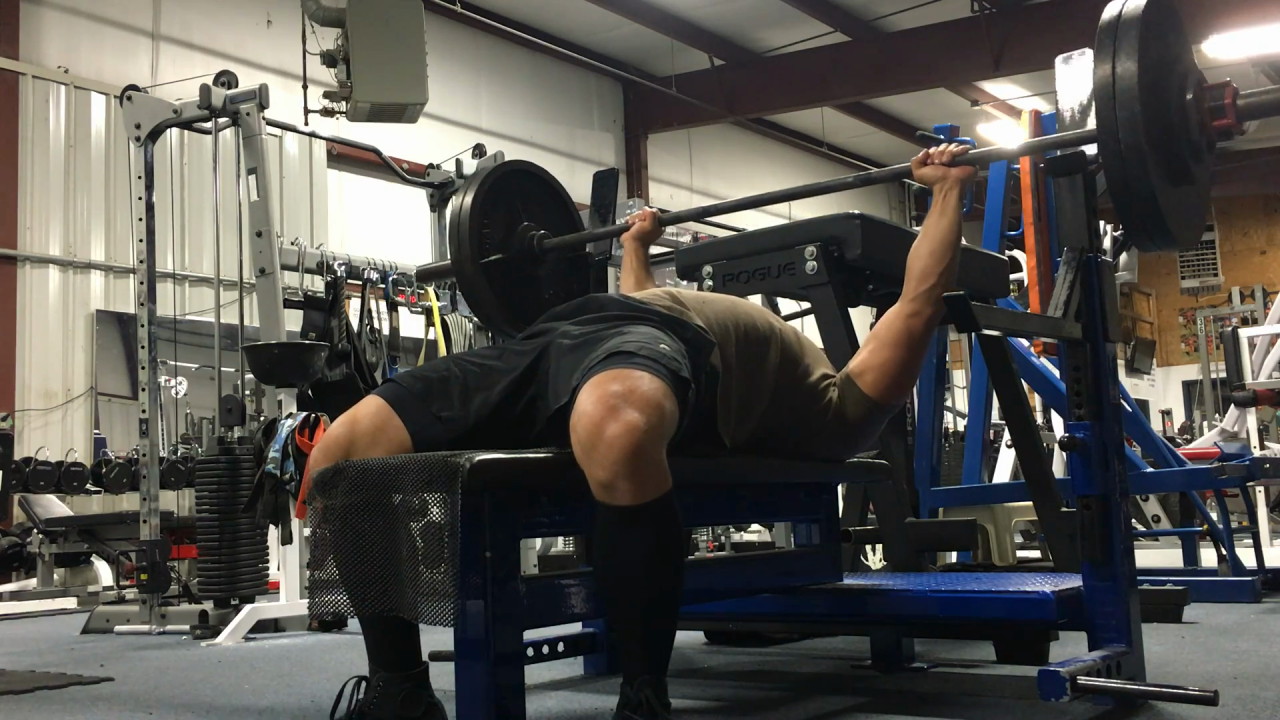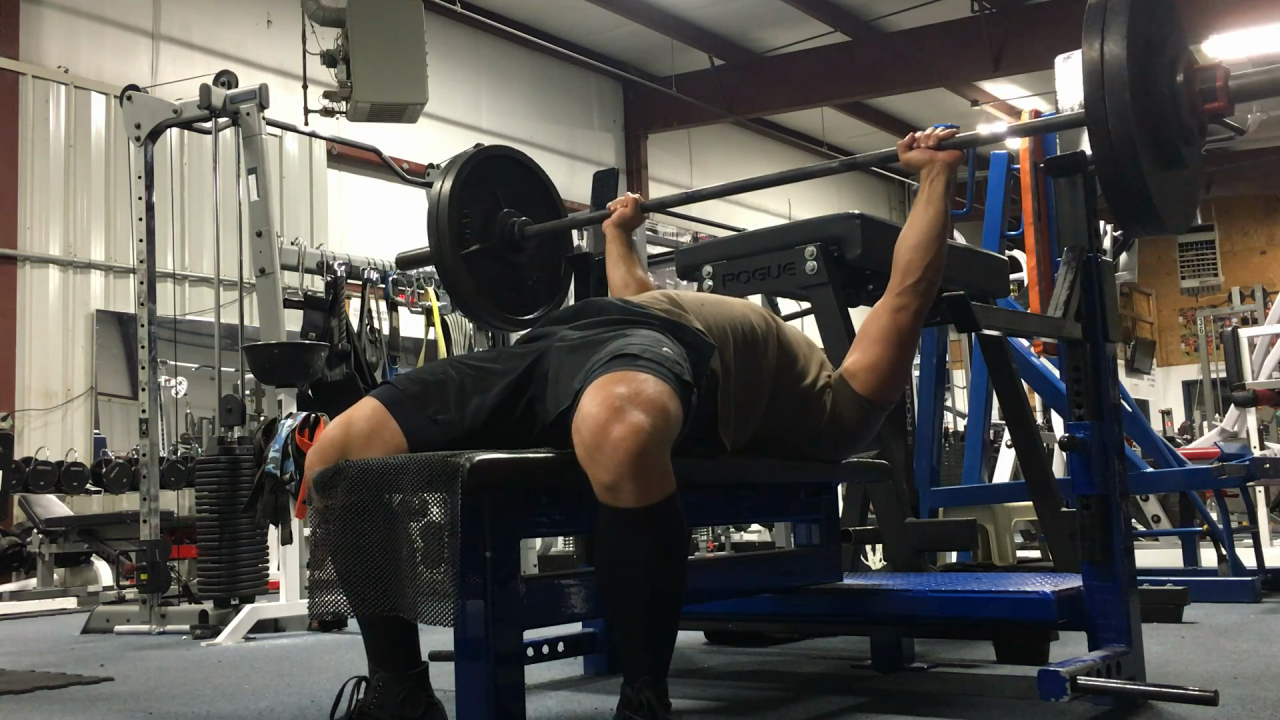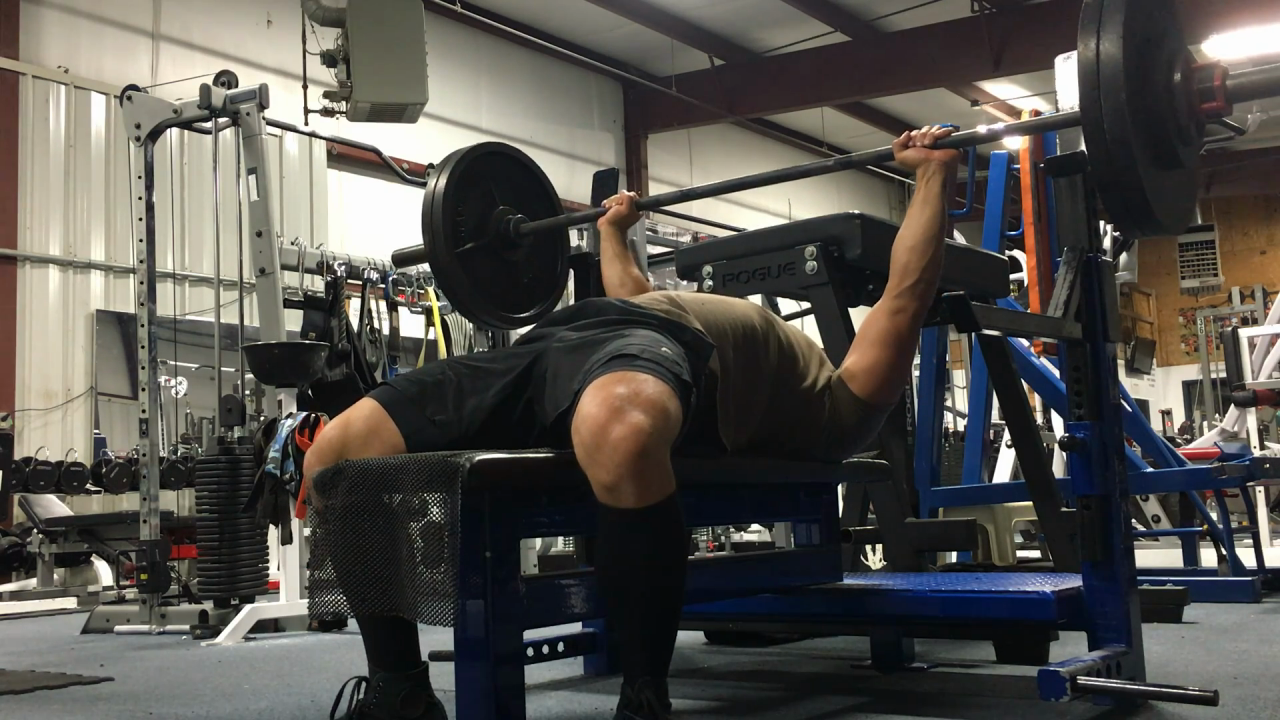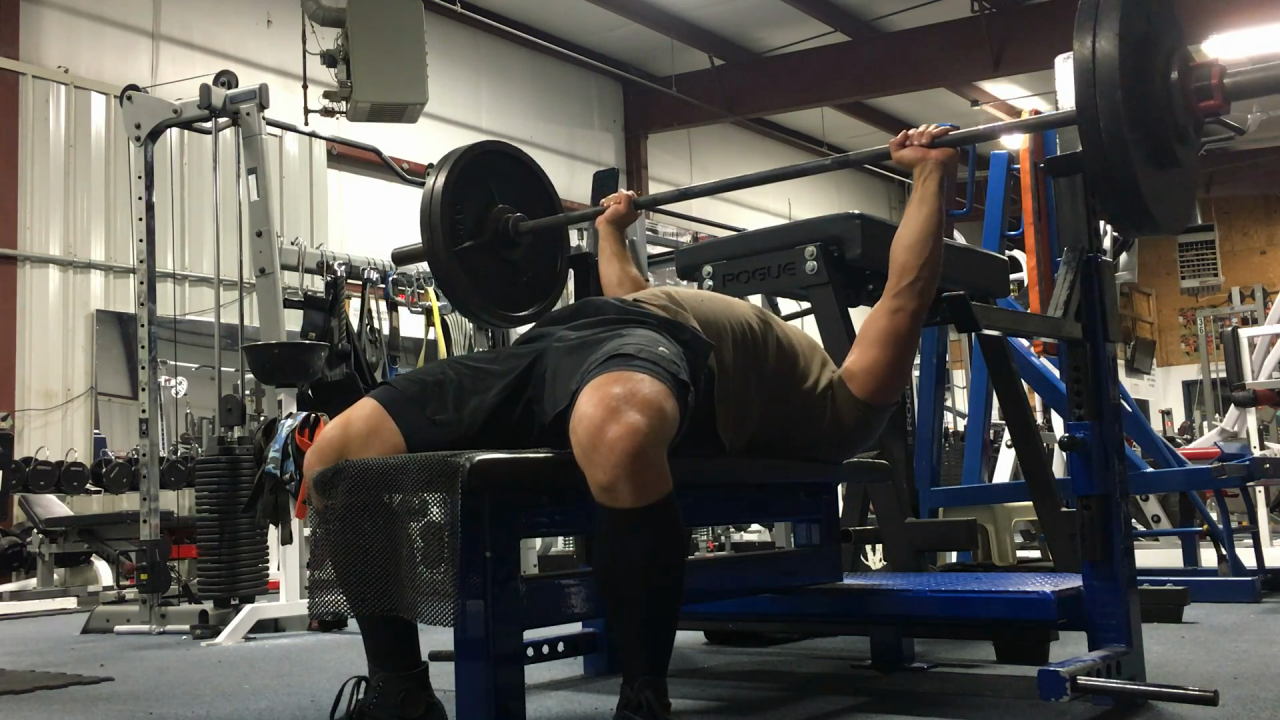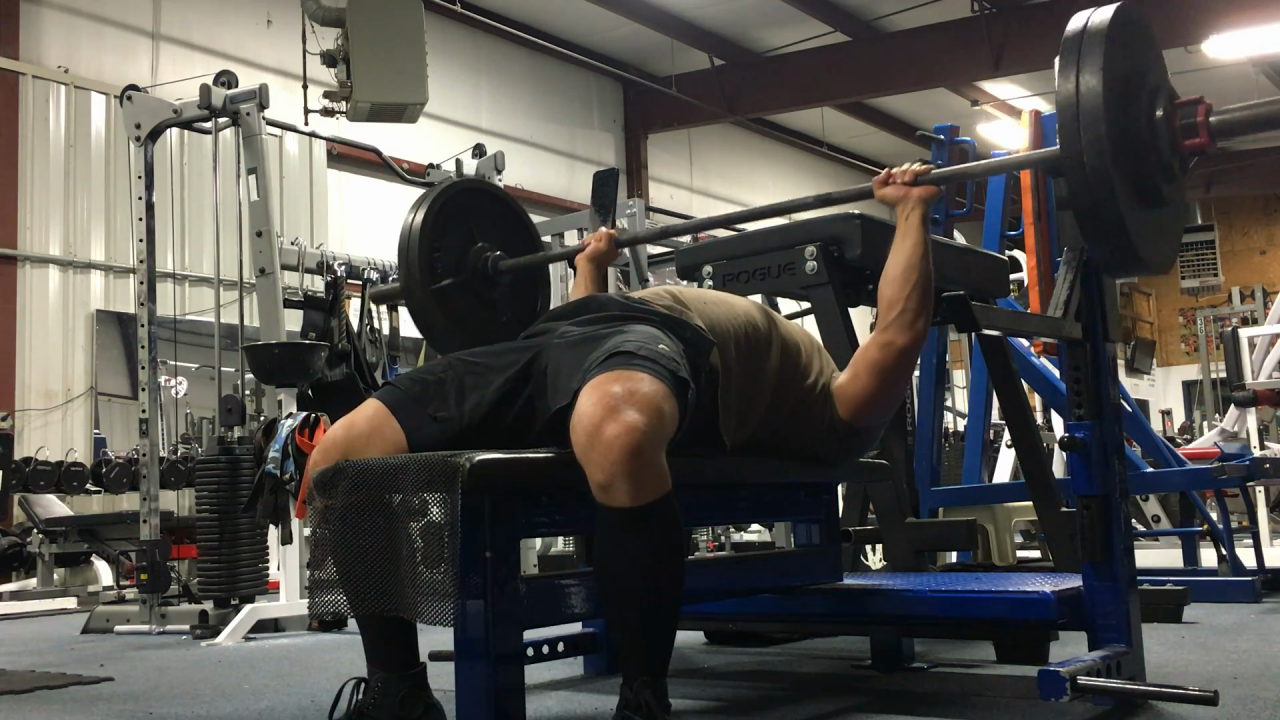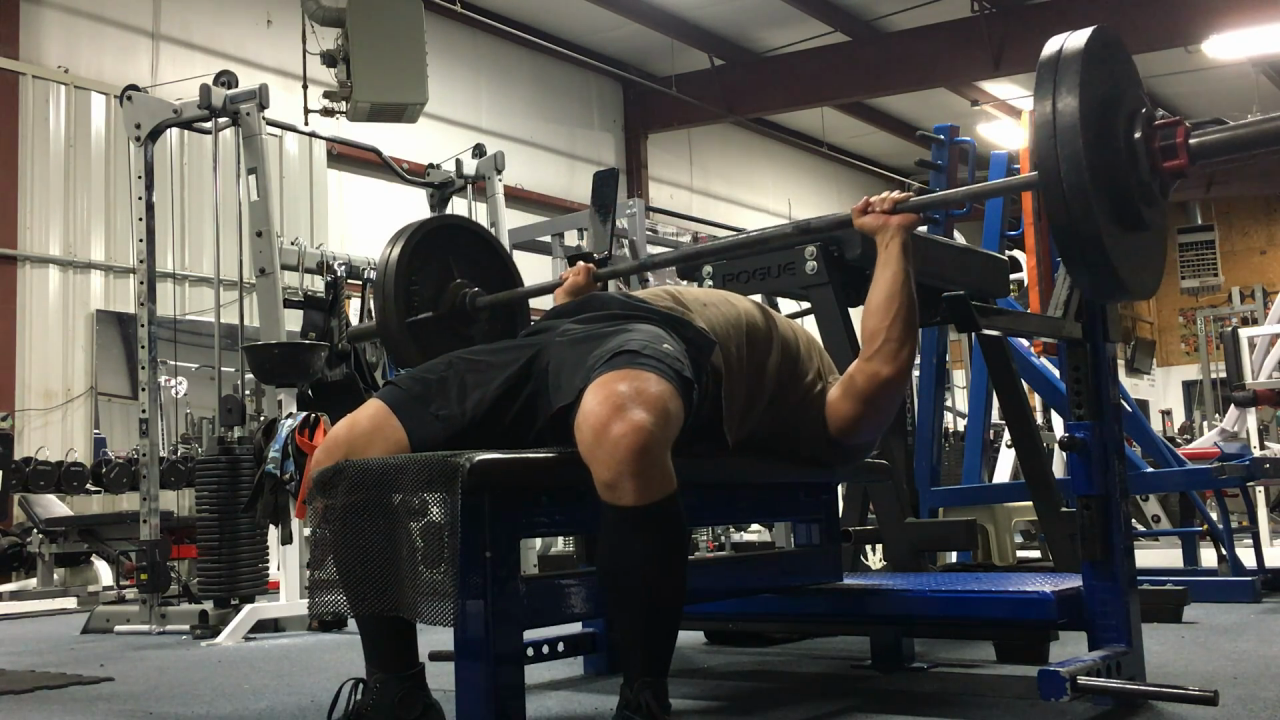
dt=0.4s
person 1, frame 1
left shoulder: (836, 410)
left elbow: (918, 305)
right elbow: (639, 311)
left wrist: (949, 191)
right wrist: (635, 246)
left knee: (615, 432)
right knee: (341, 457)
person 1, frame 2
left shoulder: (832, 408)
left elbow: (906, 296)
right elbow: (637, 306)
left wrist: (935, 179)
right wrist: (618, 234)
left knee: (619, 434)
right knee: (338, 455)
person 1, frame 3
left shoulder: (834, 410)
left elbow: (904, 298)
right elbow: (632, 304)
left wrist: (931, 176)
right wrist: (612, 232)
left knee: (619, 435)
right knee: (336, 458)
person 1, frame 4
left shoulder: (837, 409)
left elbow: (904, 302)
right elbow: (626, 305)
left wrist: (930, 175)
right wrist: (611, 231)
left knee: (616, 434)
right knee: (337, 456)
person 1, frame 5
left shoulder: (833, 411)
left elbow: (899, 335)
left wrist: (911, 212)
right wrist: (589, 266)
left knee: (615, 435)
right knee: (341, 461)
person 1, frame 6
left shoulder: (830, 410)
left elbow: (885, 365)
left wrist: (892, 241)
right wrist: (570, 301)
left knee: (621, 433)
right knee: (341, 462)
